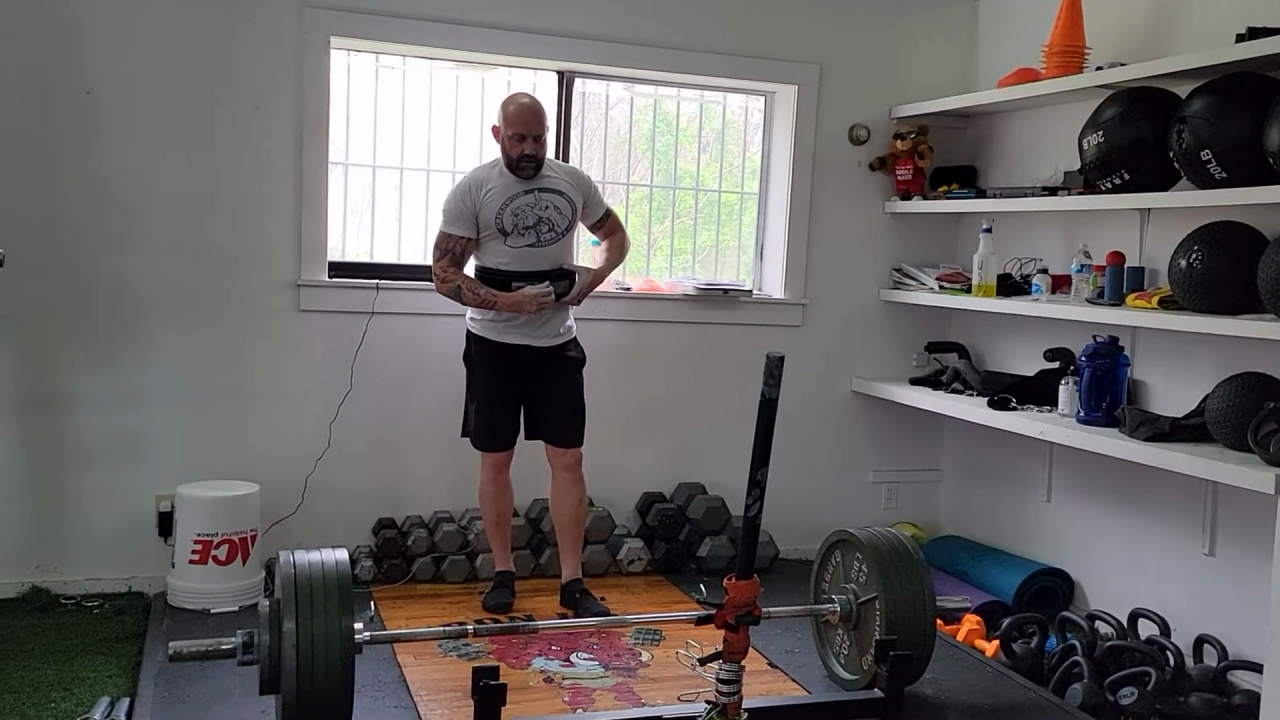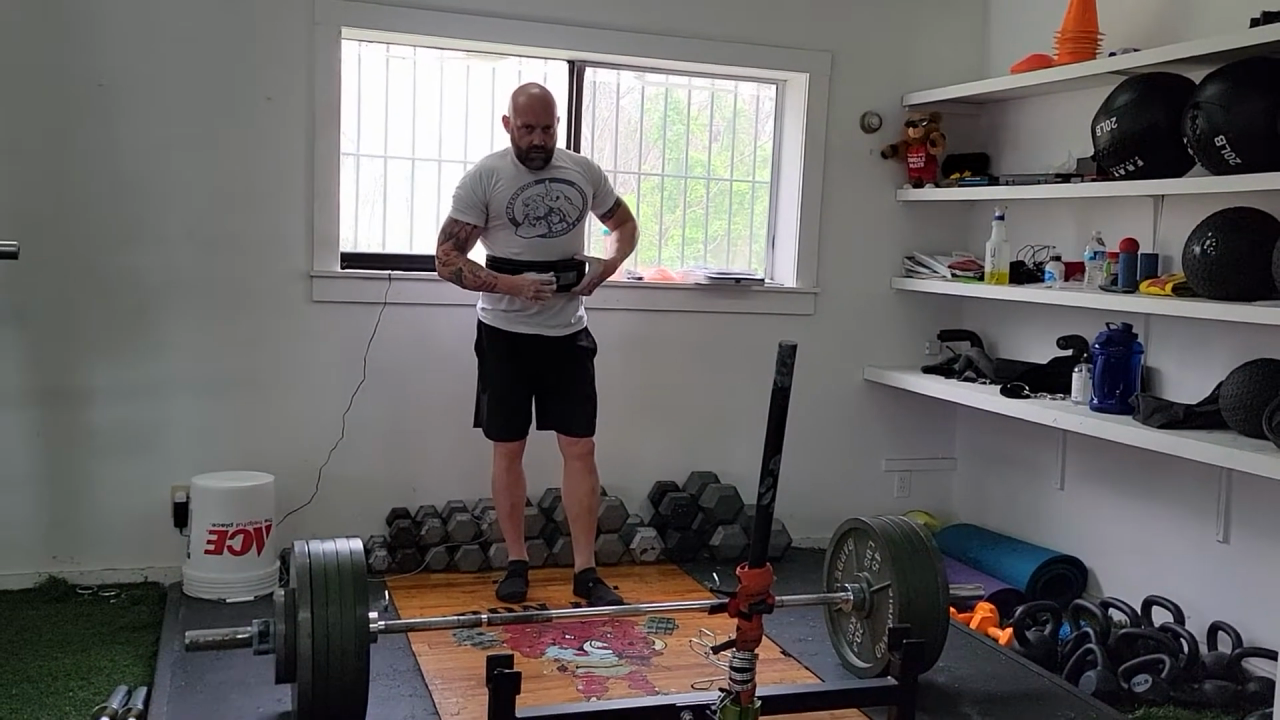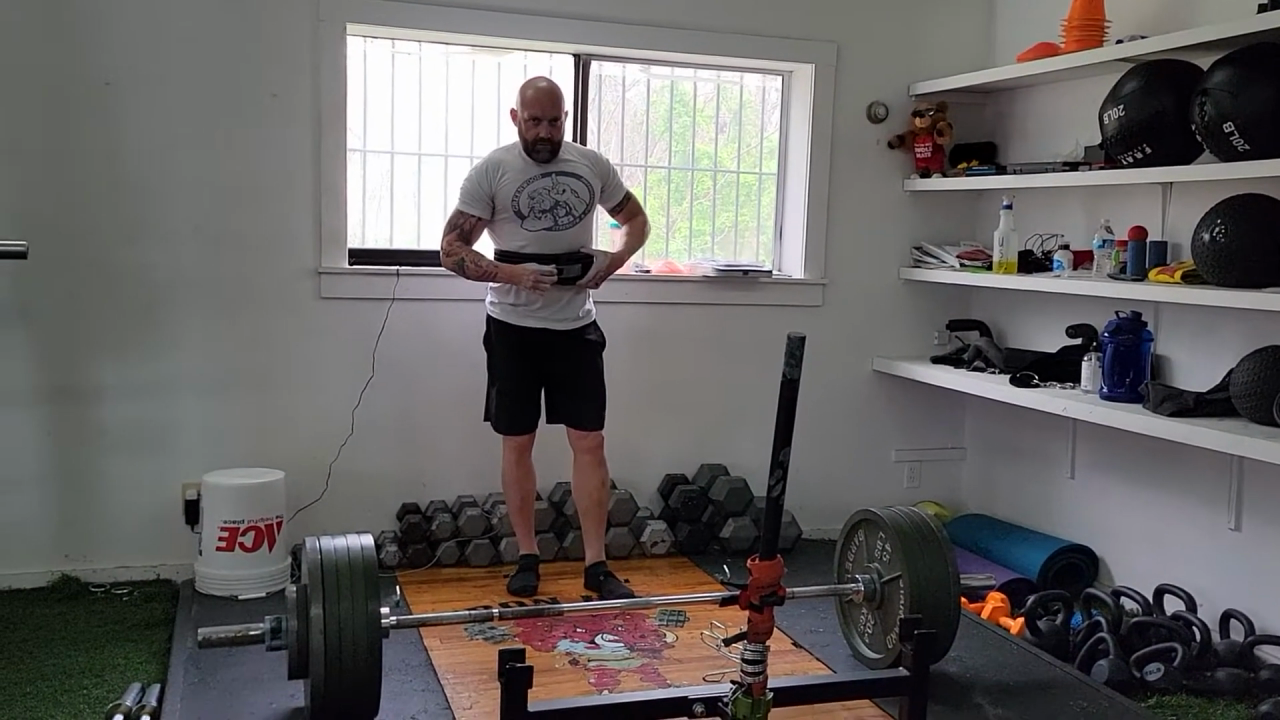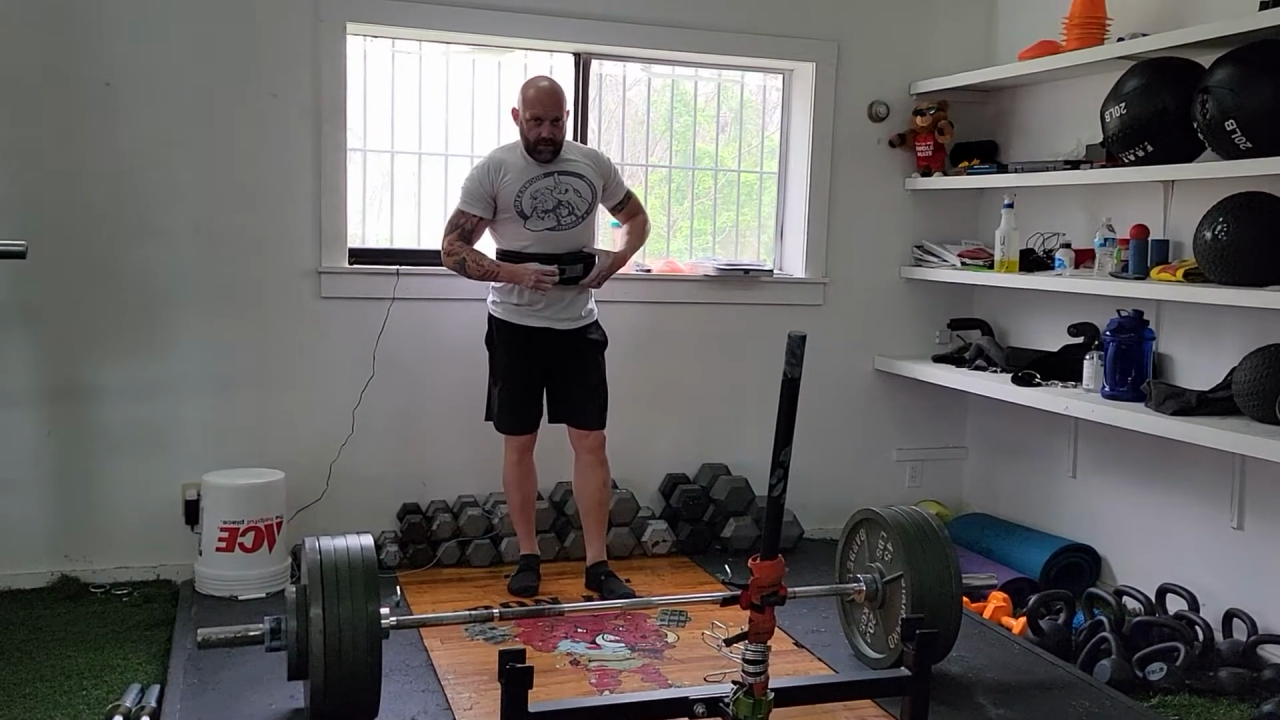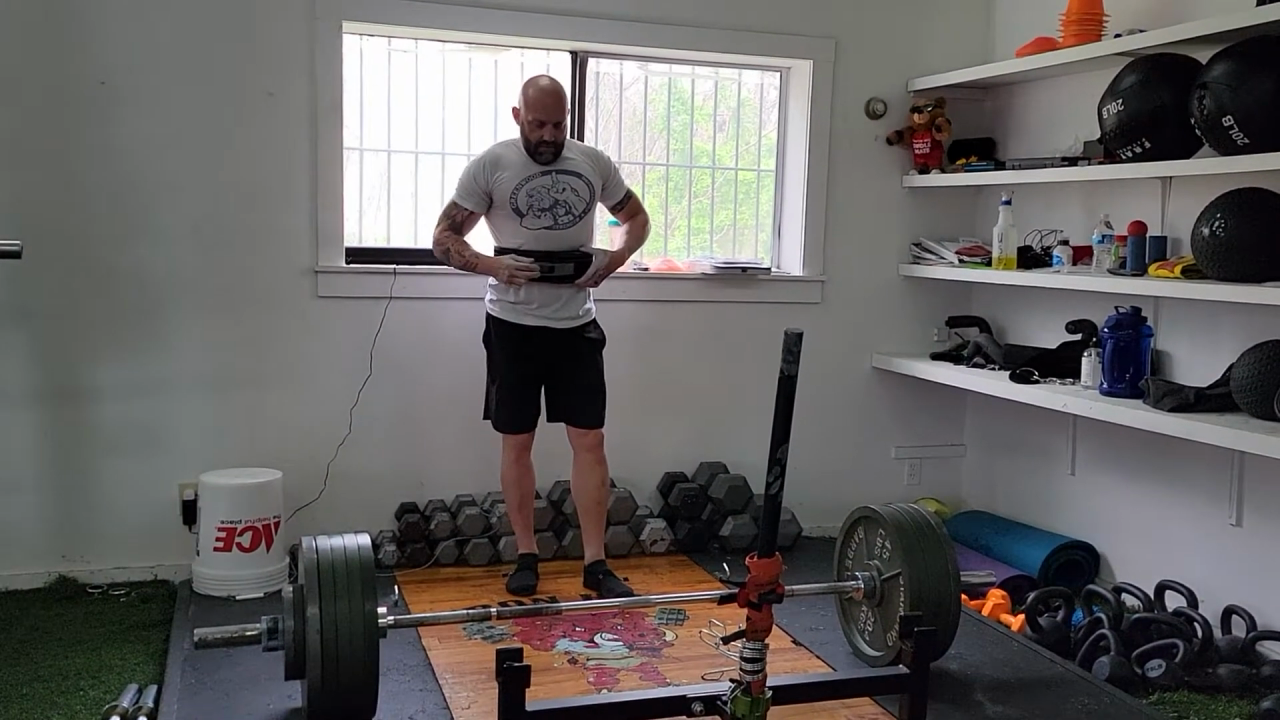
dt=0.5s
person 1, frame 1
left shoulder: (574, 182)
right shoulder: (472, 190)
left elbow: (616, 235)
right elbow: (444, 274)
left wrist: (595, 277)
right wrist: (508, 302)
left hip: (557, 343)
right hip: (494, 344)
left knee: (568, 460)
right knee: (495, 460)
left ankle: (572, 581)
right ankle: (503, 574)
person 1, frame 2
left shoulder: (584, 172)
right shoulder: (484, 178)
left elbow: (625, 224)
right elbow: (447, 260)
left wrist: (606, 266)
right wrist: (511, 286)
left hip: (568, 332)
right hip: (506, 333)
left knee: (580, 450)
right knee: (508, 450)
left ankle: (585, 570)
right ankle: (516, 564)
person 1, frame 3
left shoulder: (593, 165)
right shoulder: (491, 171)
left elbow: (636, 219)
right elbow: (451, 251)
left wrist: (614, 259)
right wrist: (511, 274)
left hip: (576, 326)
right hip: (513, 327)
left knee: (589, 443)
right knee: (517, 444)
left ankle: (596, 564)
right ankle: (527, 557)
person 1, frame 4
left shoulder: (594, 164)
right shoulder: (493, 171)
left elbow: (636, 217)
right elbow: (452, 250)
left wrist: (617, 258)
right wrist: (513, 274)
left hip: (578, 325)
right hip: (516, 326)
left knee: (591, 443)
right knee: (519, 444)
left ankle: (597, 564)
right ankle: (528, 557)
person 1, frame 5
left shoulder: (595, 163)
right shoulder: (491, 165)
left elbow: (637, 217)
right elbow: (443, 237)
left wrist: (616, 258)
right wrist: (491, 265)
left hip: (576, 324)
right hip: (513, 325)
left knee: (590, 441)
right knee: (517, 442)
left ankle: (596, 562)
right ankle: (526, 555)
